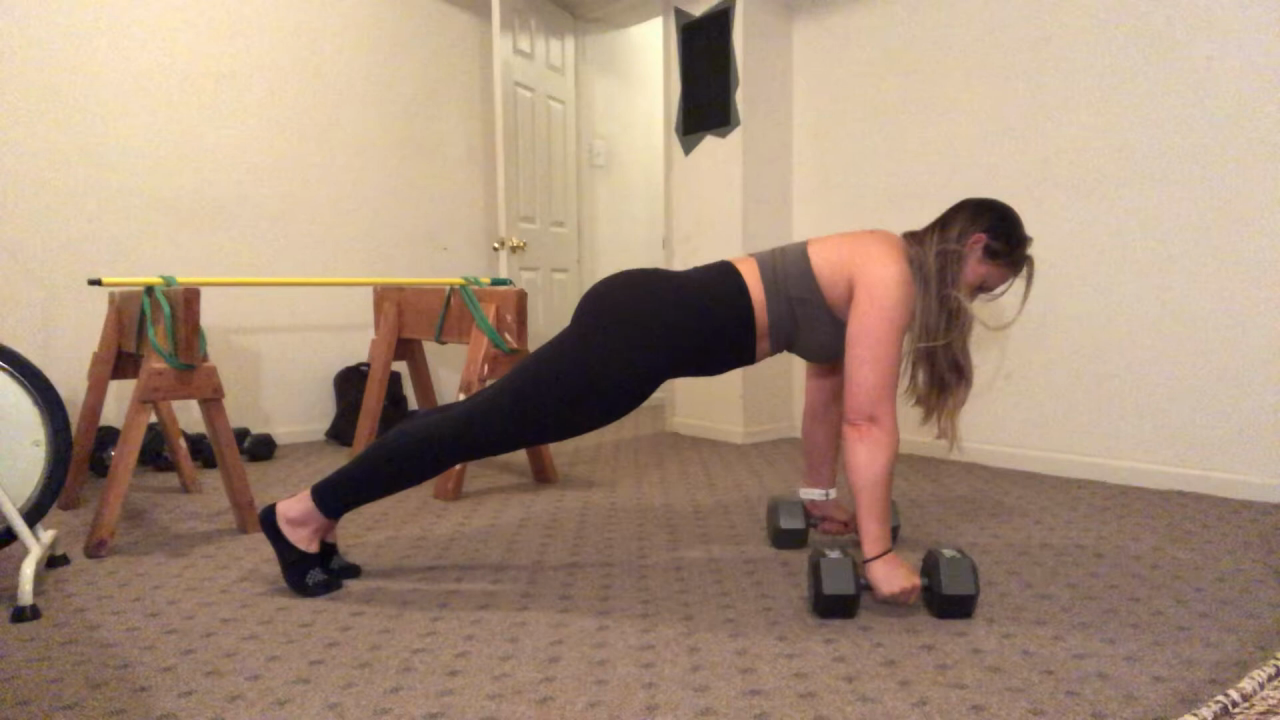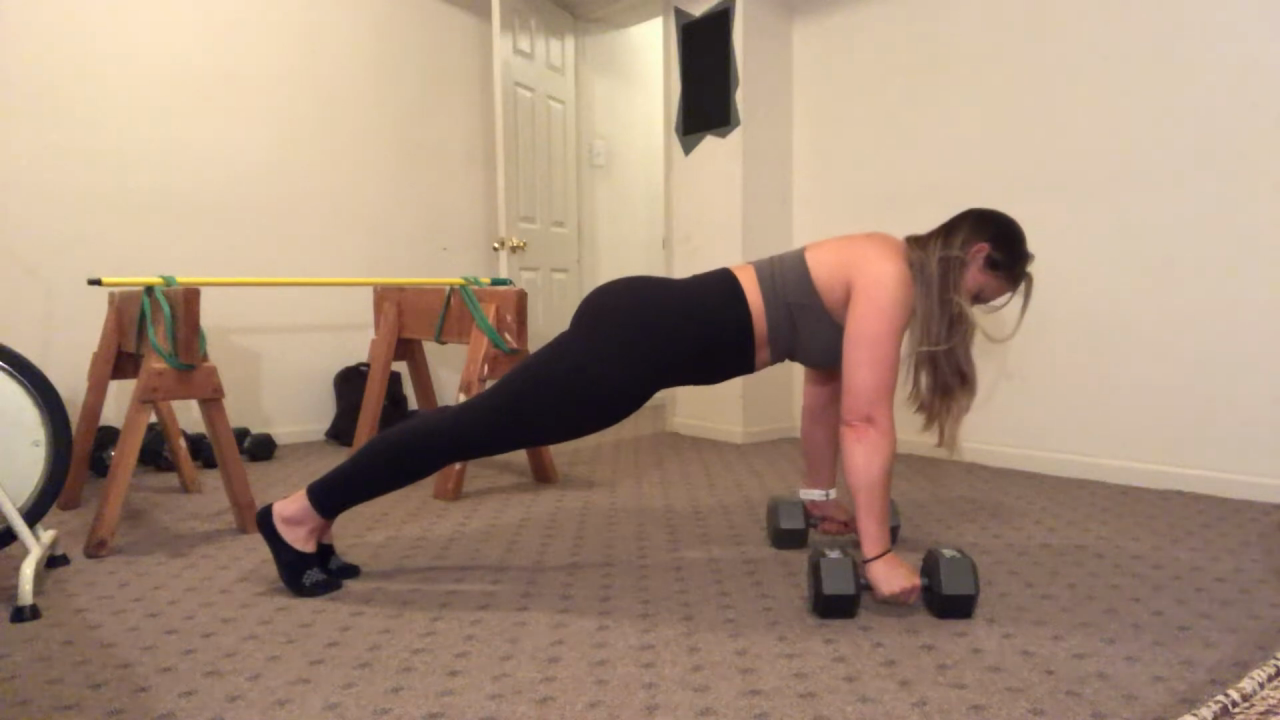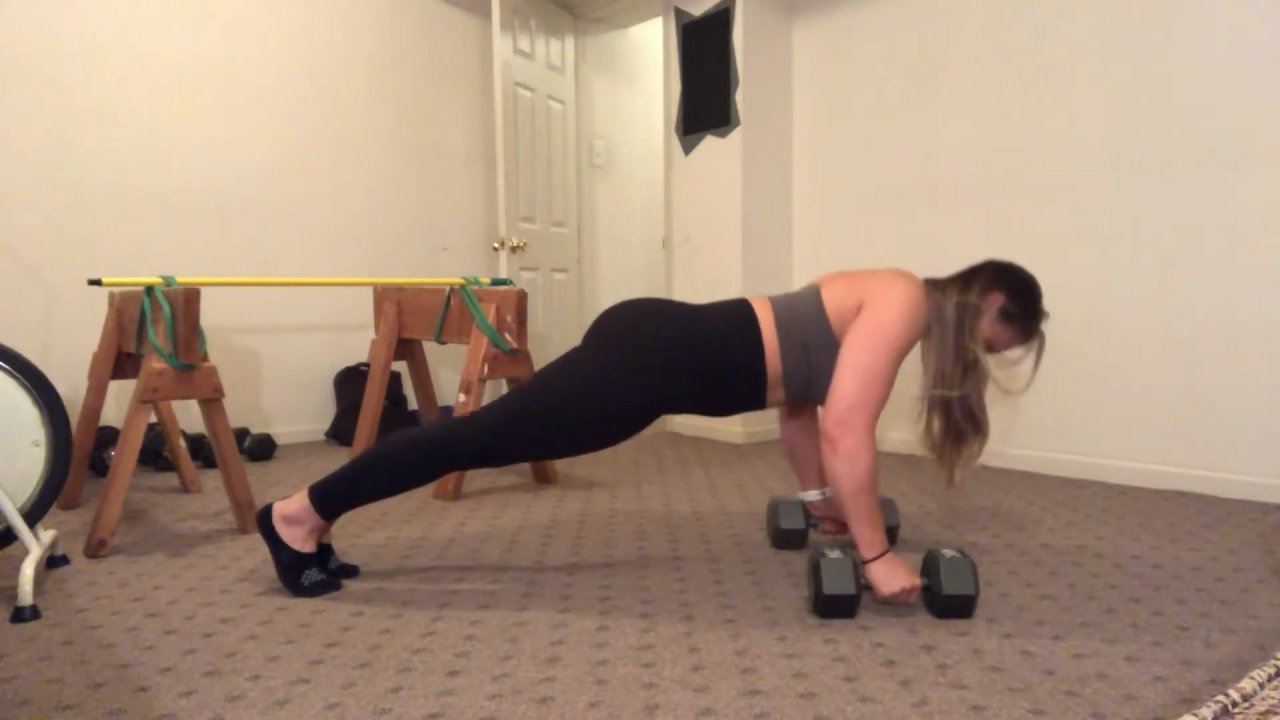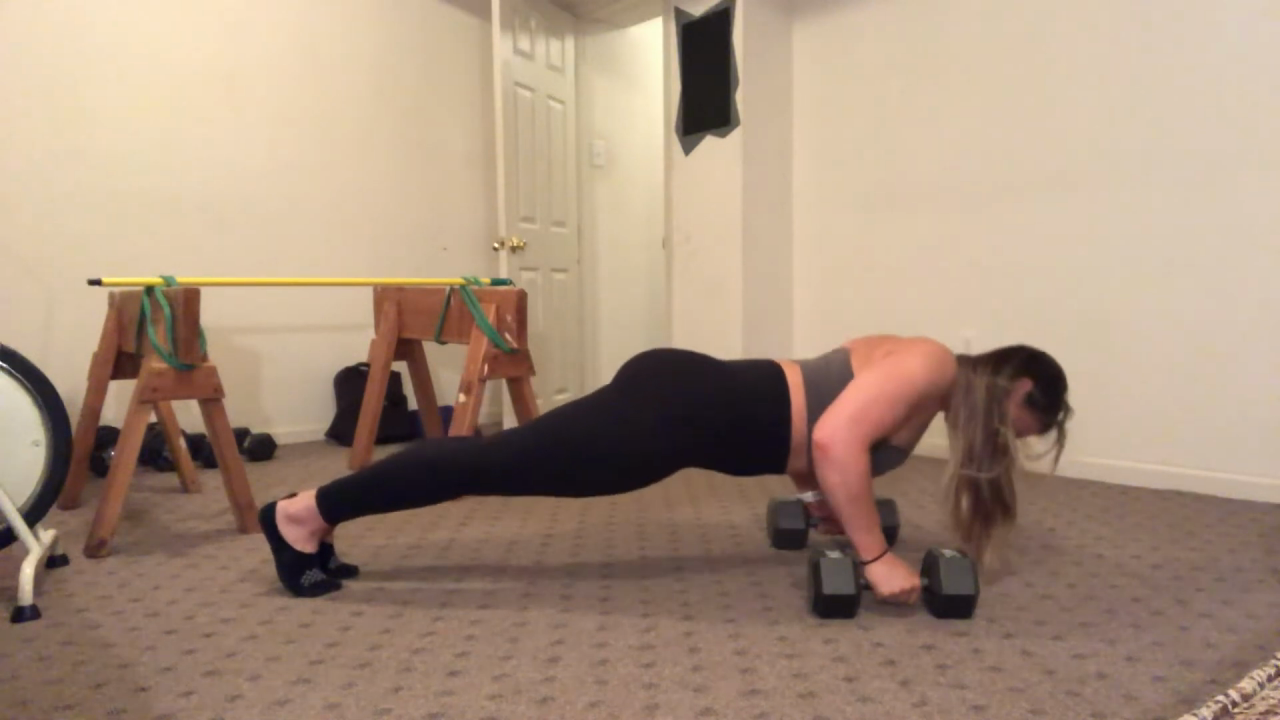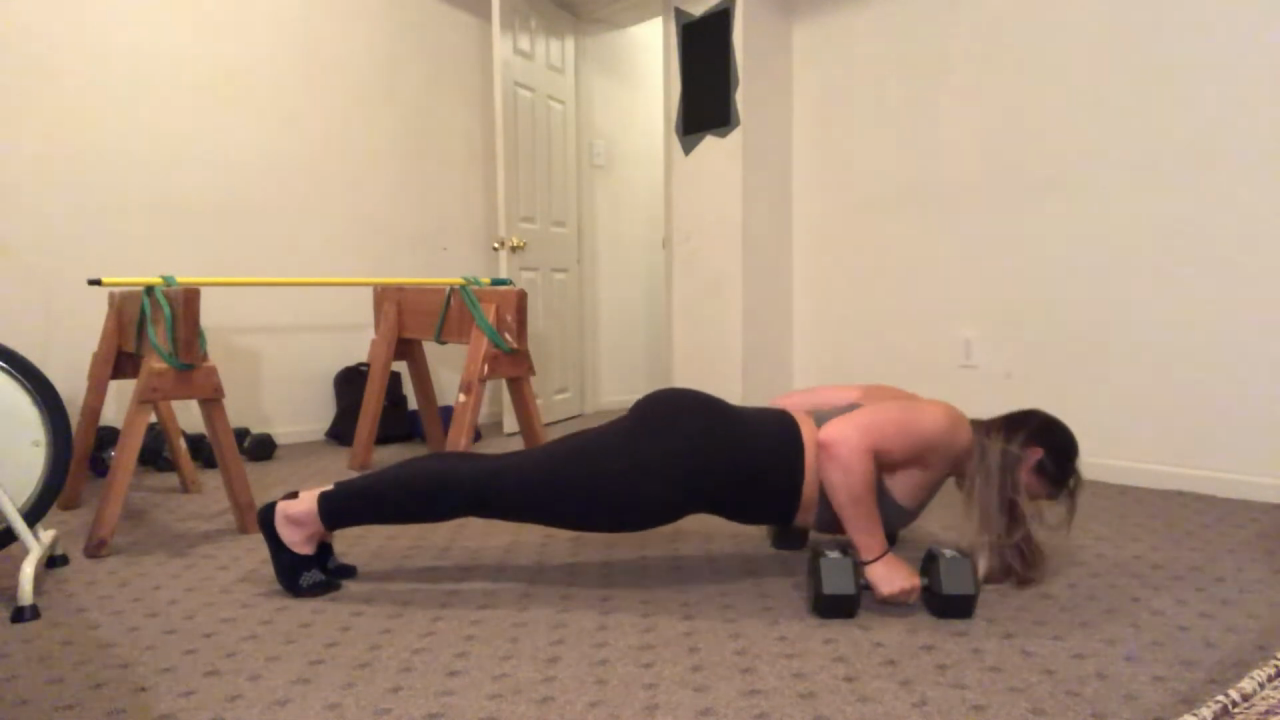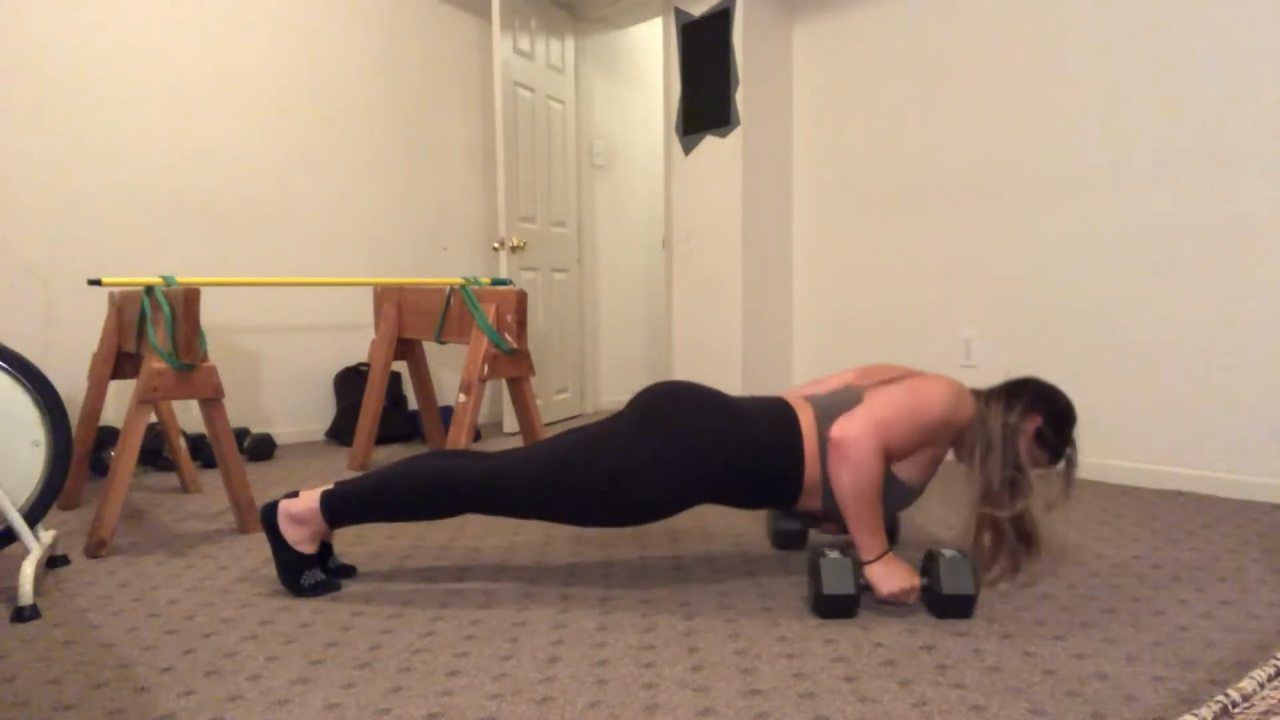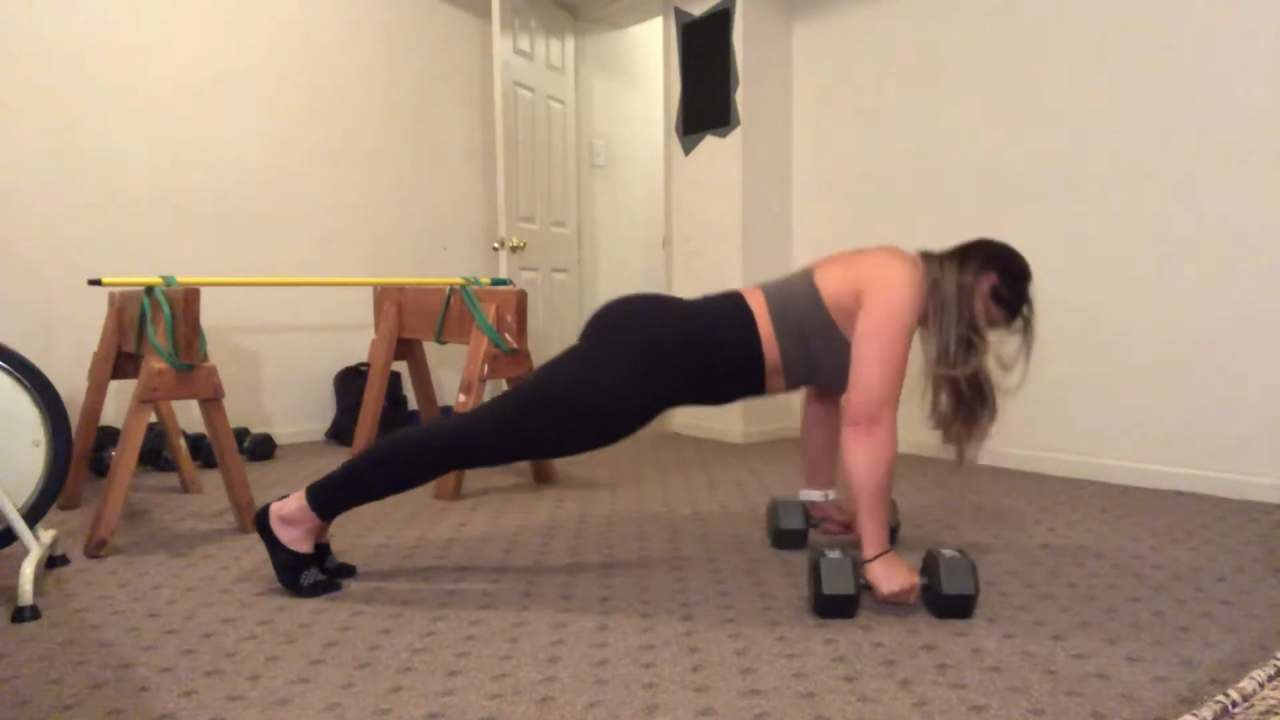
dt=0.7s
person 1, frame 1
left shoulder: (872, 266)
right shoulder: (892, 272)
left elbow: (827, 386)
right elbow: (868, 419)
left wrist: (819, 496)
right wrist: (878, 555)
left hip: (654, 316)
right hip: (648, 326)
left knee: (490, 420)
right knee: (488, 425)
left ankle: (320, 509)
right ankle: (303, 514)
person 1, frame 2
left shoulder: (877, 269)
right shoulder: (891, 272)
left elbow: (825, 390)
right elbow: (865, 419)
left wrist: (819, 496)
right wrist: (878, 554)
left hip: (655, 326)
right hip: (645, 334)
left knee: (485, 424)
right knee: (481, 426)
left ankle: (317, 515)
right ankle: (300, 511)
person 1, frame 3
left shoulder: (884, 304)
right shoulder: (906, 302)
left elbow: (798, 402)
right elbow: (846, 429)
left wrist: (820, 498)
right wrist: (876, 555)
left hip: (664, 351)
right hip: (656, 358)
left knee: (490, 440)
right knee: (484, 437)
left ankle: (314, 514)
right ankle: (299, 513)
person 1, frame 4
left shoulder: (910, 368)
right shoulder: (934, 368)
right elbow: (835, 441)
left wrist: (826, 504)
right wrist: (877, 557)
left hip: (691, 400)
right hip: (684, 413)
left knee: (502, 460)
right knee: (499, 464)
left ankle: (319, 511)
right ankle: (305, 512)
person 1, frame 5
left shoulder: (918, 422)
right shoulder: (949, 432)
right elbow: (842, 445)
left wrist: (817, 508)
right wrist: (876, 558)
left hip: (698, 435)
right hip: (693, 457)
left knee: (504, 478)
right knee: (500, 486)
left ankle: (320, 506)
right ankle: (304, 513)
person 1, frame 6
left shoulder: (914, 386)
right shoulder: (951, 405)
right elbow: (851, 439)
left wrist: (826, 506)
right wrist: (876, 557)
left hip: (697, 426)
right hip: (694, 451)
left knee: (504, 473)
right knee: (498, 484)
left ankle: (325, 501)
right ankle: (307, 512)
person 1, frame 7
left shoulder: (884, 281)
right shoulder: (902, 284)
left elbow: (824, 394)
right elbow: (865, 422)
left wrist: (819, 498)
right wrist: (876, 554)
left hip: (660, 344)
right hip: (653, 355)
left knee: (484, 435)
right knee: (480, 437)
left ankle: (312, 513)
right ankle: (296, 516)
